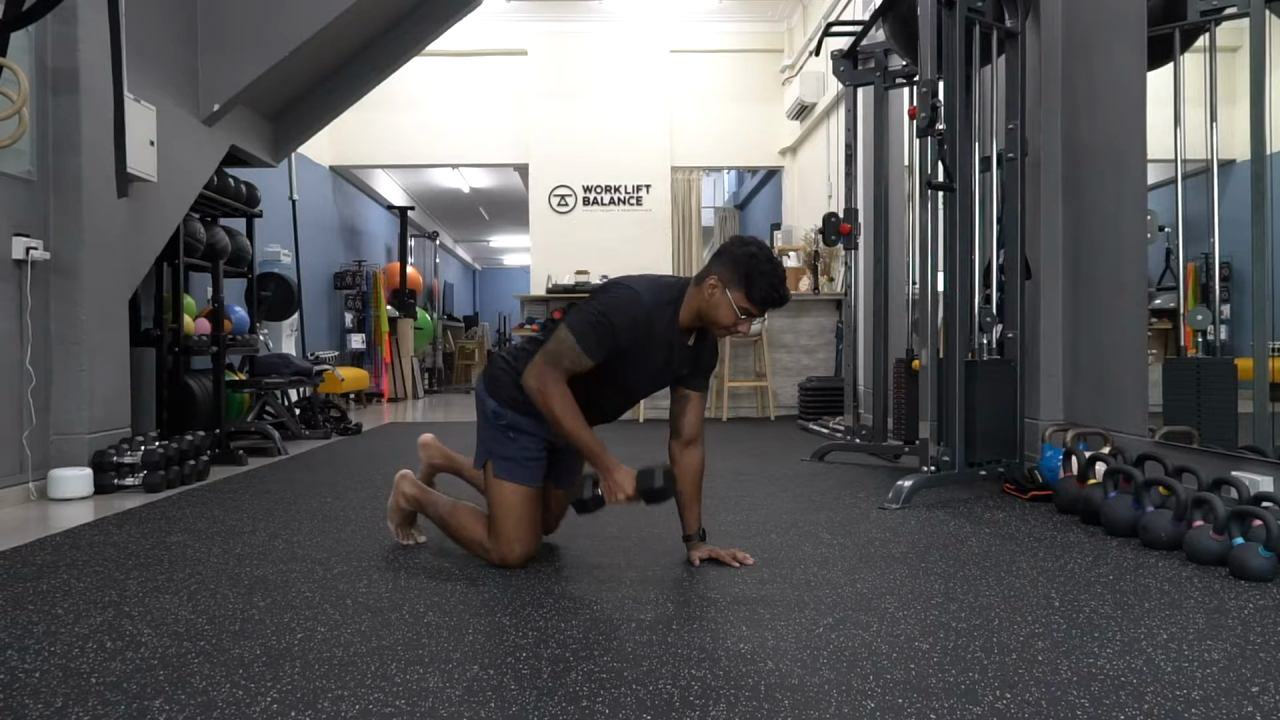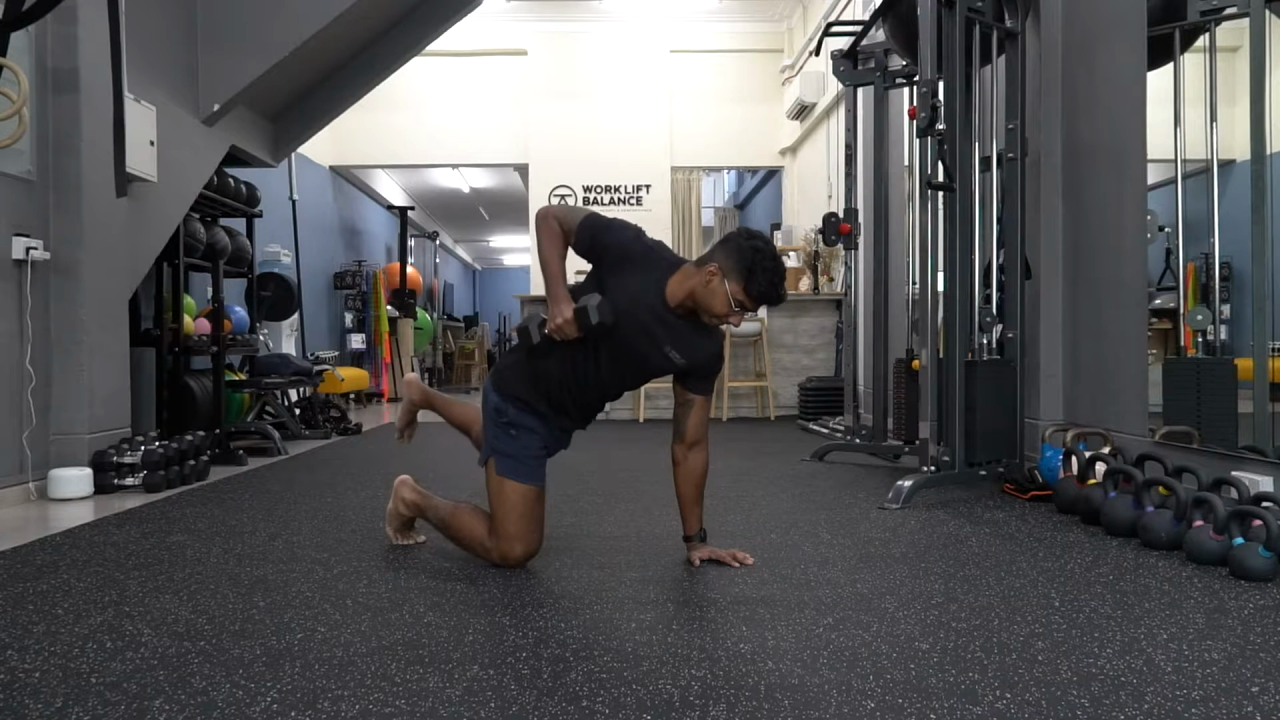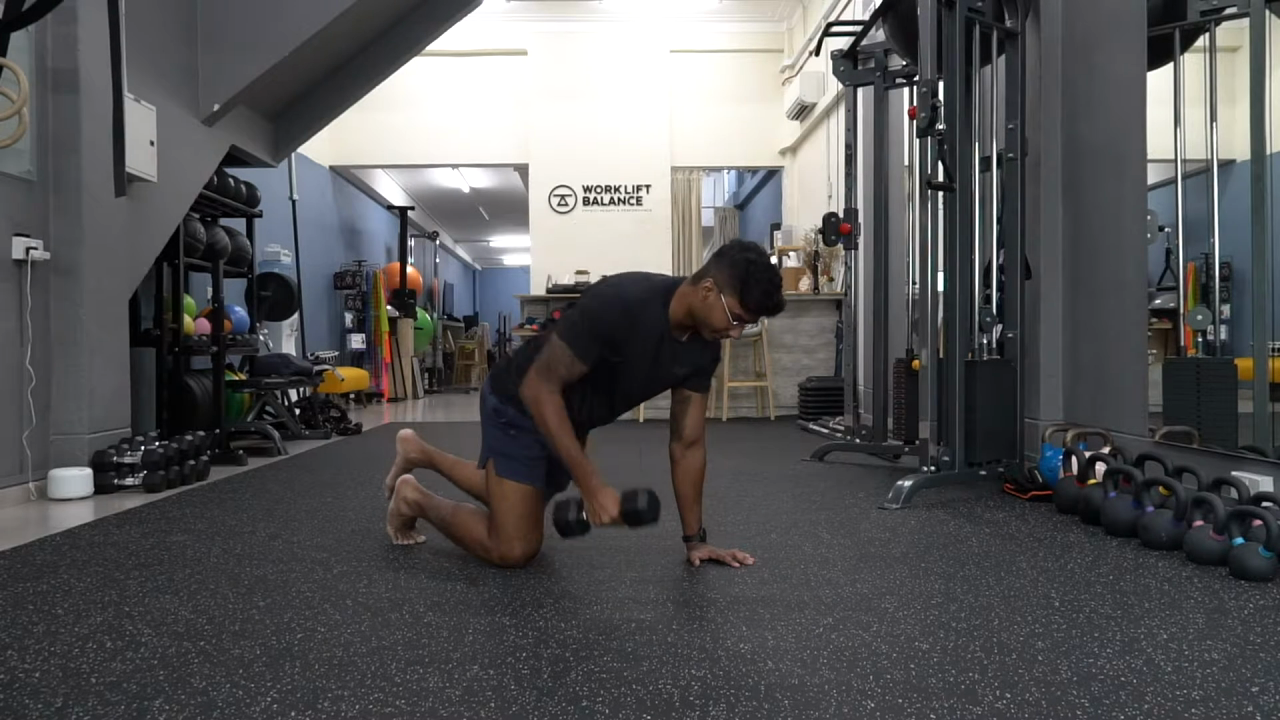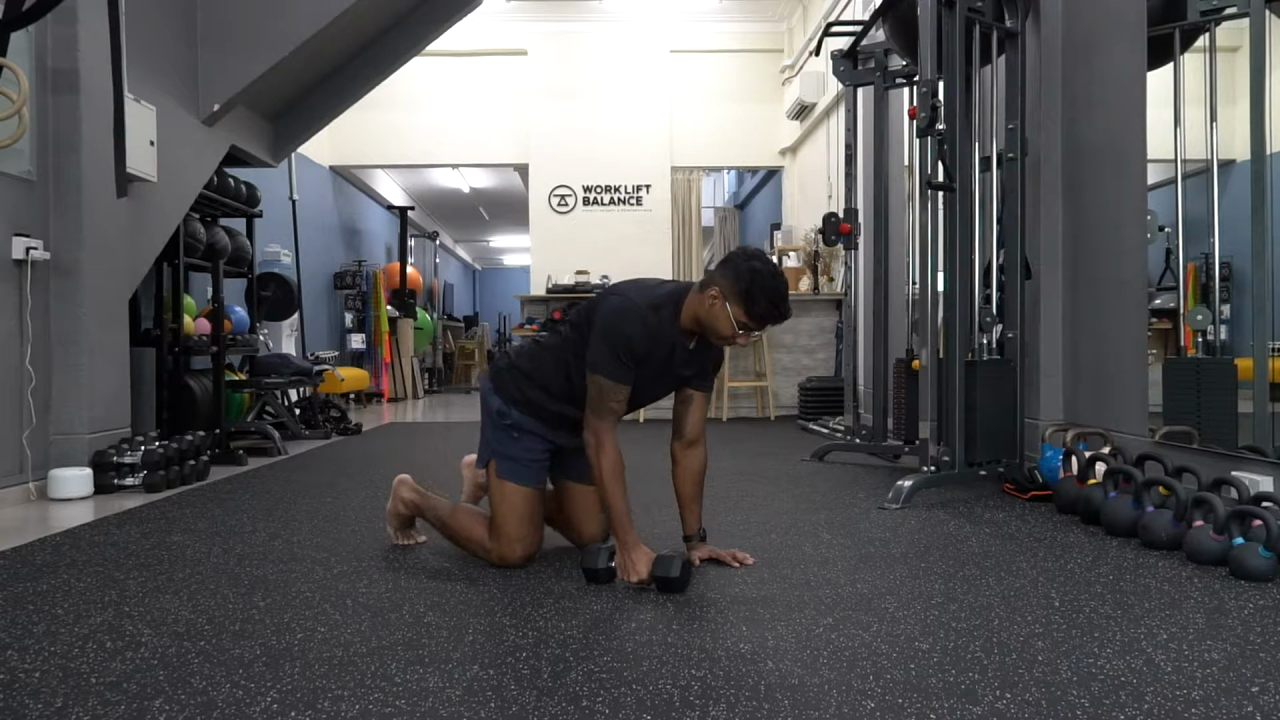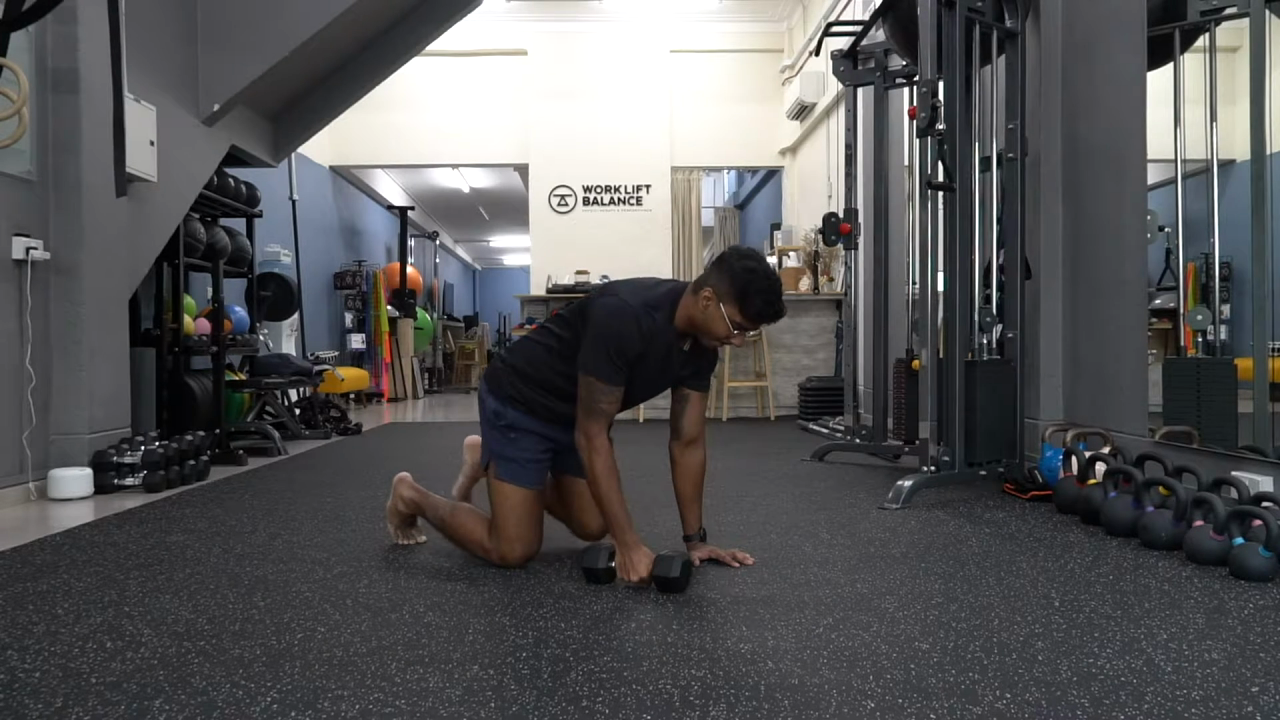
dt=1s
person 1, frame 1
left shoulder: (702, 345)
right shoulder: (632, 305)
left elbow: (686, 441)
right elbow: (540, 379)
left wrist: (694, 538)
right wrist: (607, 466)
left hip: (565, 413)
right hip: (516, 401)
left knee: (544, 523)
right knee: (512, 550)
left ankle: (440, 456)
right ankle: (412, 494)
person 1, frame 2
left shoulder: (705, 348)
right shoulder: (631, 253)
left elbow: (690, 444)
right elbow: (550, 218)
left wrist: (695, 540)
right wrist: (558, 299)
left hip: (569, 414)
right hip: (522, 394)
left knee: (500, 446)
right knee: (513, 549)
left ankle: (422, 395)
right ankle: (414, 499)
person 1, frame 3
left shoulder: (703, 349)
right shoulder: (621, 303)
left elbow: (687, 443)
right elbow: (538, 387)
left wrist: (695, 539)
right wrist: (592, 486)
left hip: (567, 422)
right hip: (518, 405)
left knee: (518, 505)
right knee: (514, 550)
left ankle: (419, 453)
right ankle: (414, 499)
person 1, frame 4
left shoulder: (707, 347)
right shoulder: (630, 315)
left elbow: (688, 442)
right elbow: (601, 434)
left wrist: (695, 539)
right wrist: (629, 544)
left hip: (574, 417)
right hip: (520, 403)
left knee: (591, 535)
right knee: (513, 550)
left ankle: (487, 477)
right ankle: (411, 498)
person 1, frame 5
left shoulder: (702, 344)
right shoulder: (624, 316)
left elbow: (687, 442)
right elbow: (592, 435)
left wrist: (695, 539)
right wrist: (628, 544)
left hip: (574, 411)
right hip: (519, 401)
left knee: (592, 528)
right knee: (514, 551)
left ankle: (487, 459)
right ankle: (412, 498)
